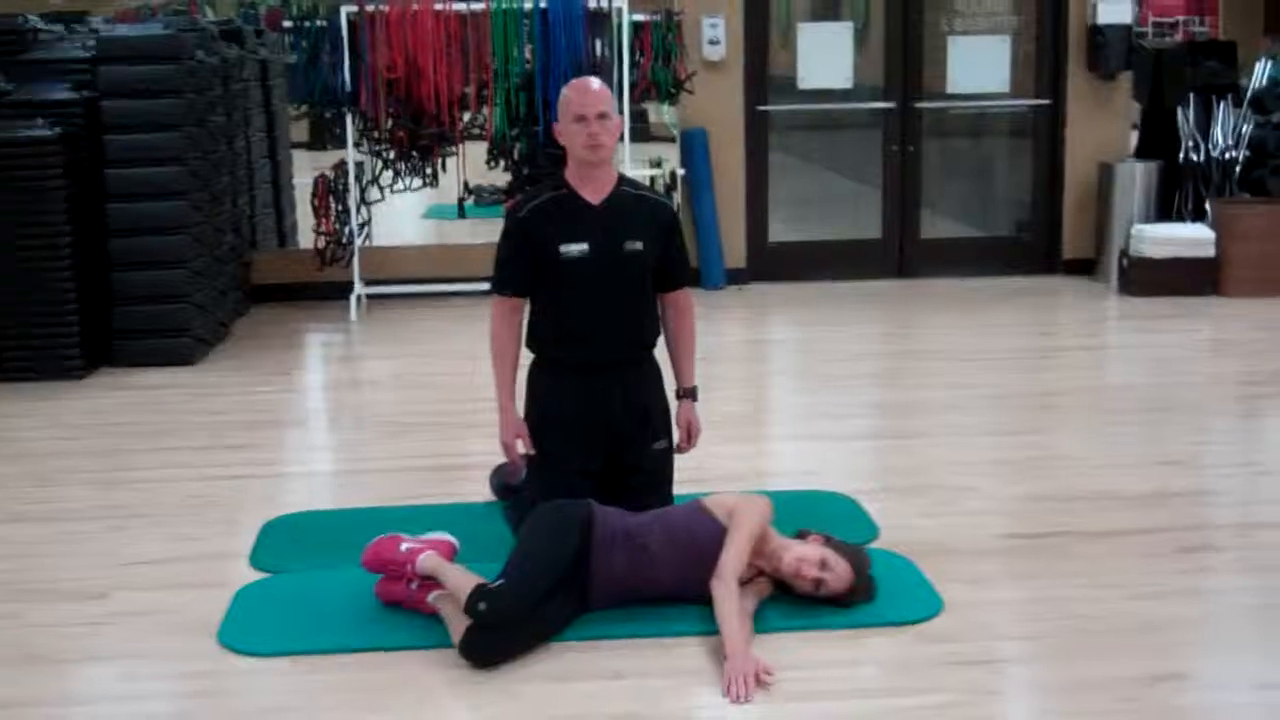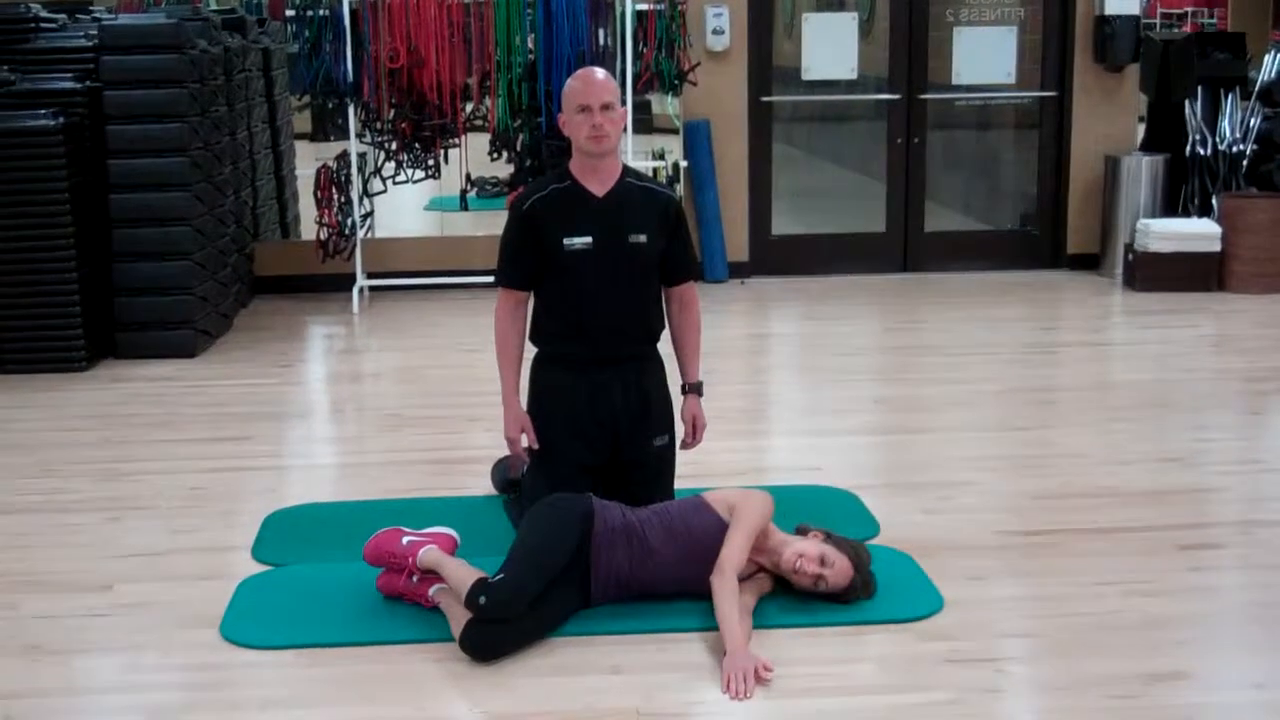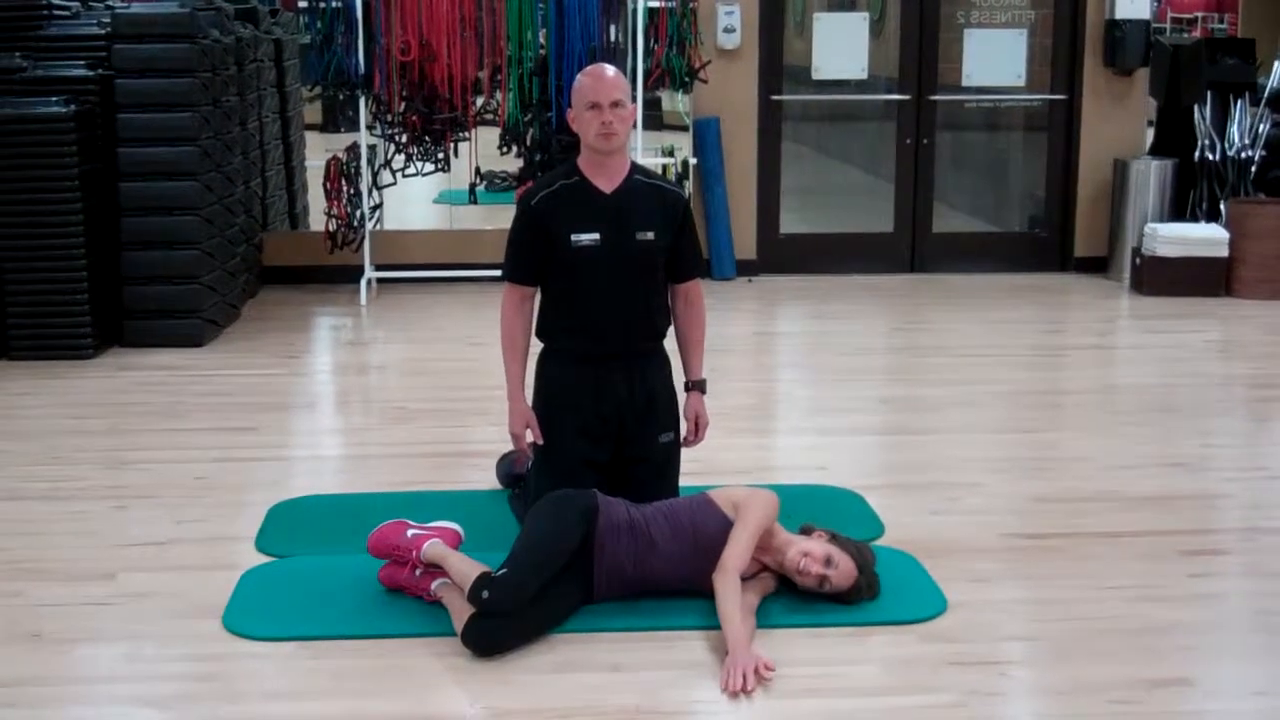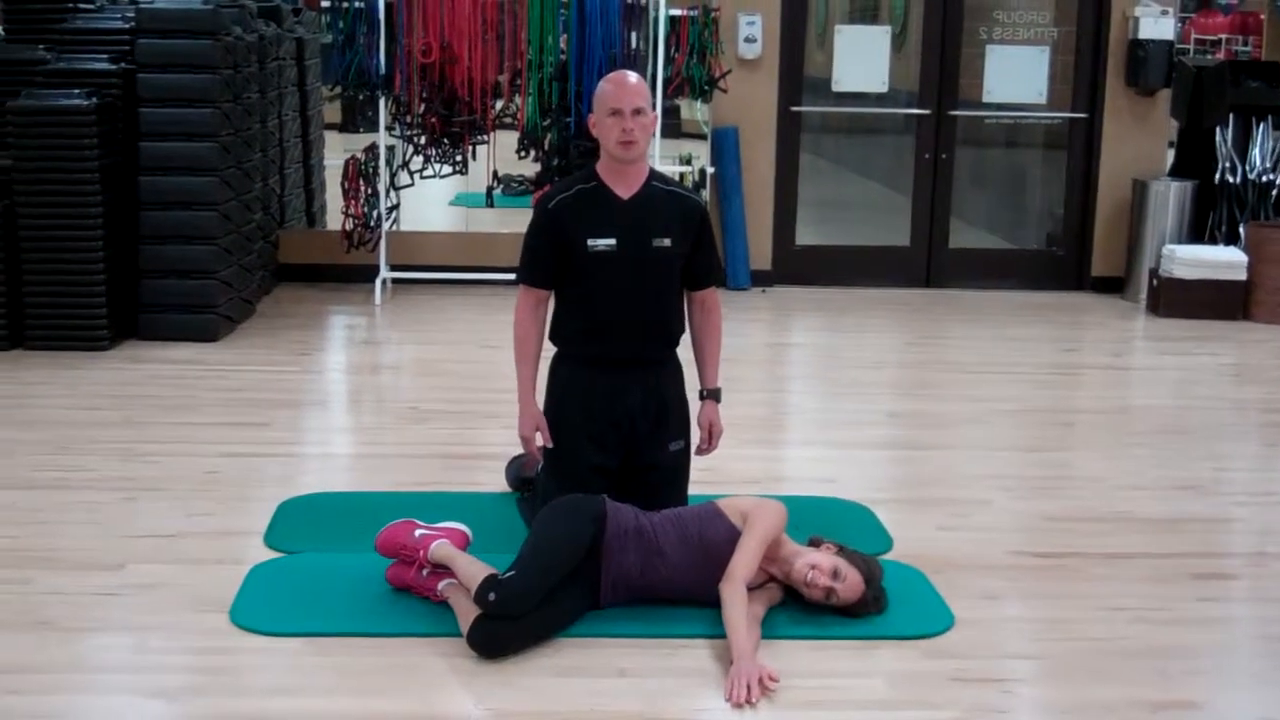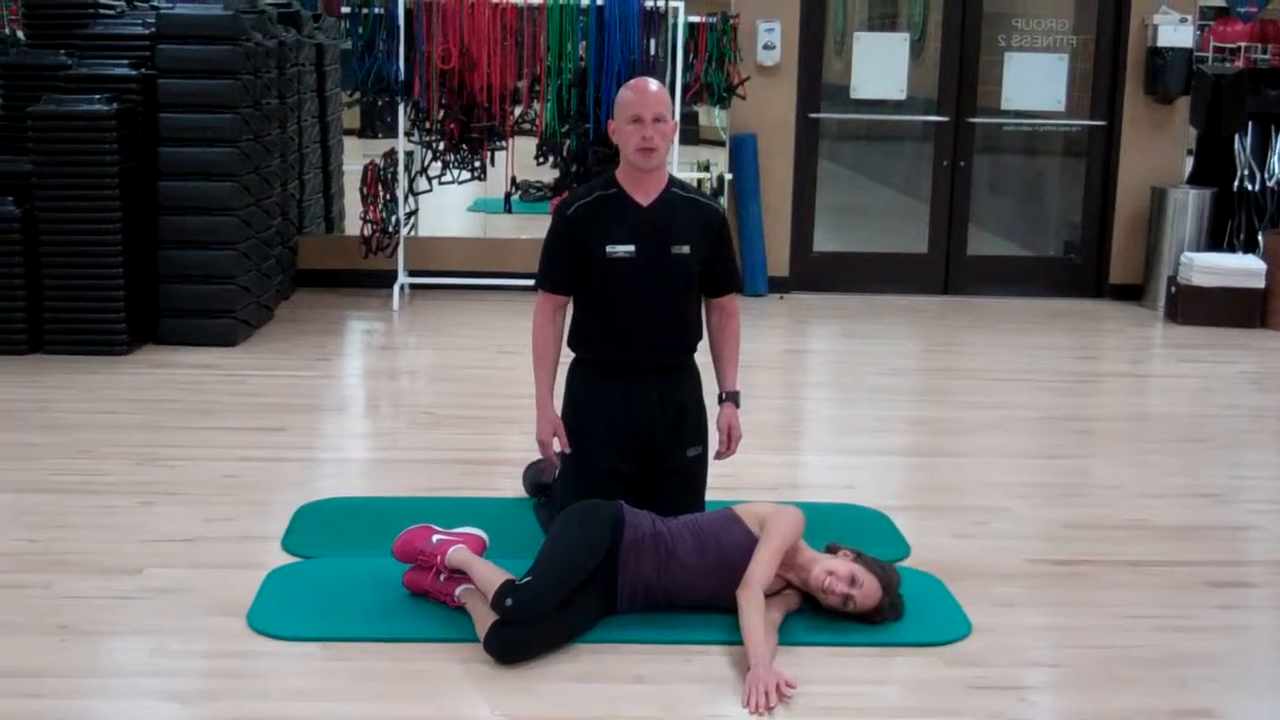
dt=0.5s
person 1, frame 1
left shoulder: (760, 585)
right shoulder: (756, 510)
left elbow: (735, 604)
right elbow: (722, 579)
left wrist: (741, 651)
right wrist: (738, 654)
left hip: (587, 592)
right hip: (577, 531)
left knee: (484, 648)
right knee: (497, 609)
left ankle: (431, 592)
right ankle: (423, 558)
person 1, frame 2
left shoulder: (760, 581)
right shoulder: (758, 503)
left elbow: (736, 600)
right elbow: (723, 574)
left wrist: (739, 650)
right wrist: (737, 650)
left hip: (588, 588)
right hip: (576, 524)
left knee: (484, 643)
right knee: (498, 602)
left ankle: (432, 587)
right ankle: (425, 551)
person 1, frame 3
left shoulder: (764, 581)
right shoulder: (763, 503)
left elbow: (739, 602)
right elbow: (725, 573)
left wrist: (740, 650)
right wrist: (739, 649)
left hip: (590, 585)
right hip: (582, 521)
left knee: (485, 638)
right knee: (502, 597)
left ankle: (434, 581)
right ankle: (427, 544)
person 1, frame 4
left shoulder: (769, 591)
right shoulder: (772, 513)
left elbow: (746, 609)
right elbow: (731, 582)
left wrist: (745, 659)
right wrist: (743, 658)
left hip: (599, 590)
right hip: (590, 525)
left knee: (492, 640)
right knee: (509, 598)
left ankle: (442, 582)
right ankle: (435, 546)
person 1, frame 5
left shoulder: (788, 599)
right shoulder: (789, 520)
left elbow: (763, 617)
right elbow: (748, 589)
left wrist: (761, 666)
right wrist: (761, 666)
left hip: (614, 596)
right hip: (608, 531)
left knee: (508, 646)
right knee: (525, 605)
left ankle: (458, 585)
right ankle: (452, 550)
person 2, frame 1
left shoulder: (654, 211)
right shoulder: (531, 215)
left elbow: (676, 303)
right elbow: (507, 312)
left wrist: (687, 393)
right wrist: (507, 407)
left hip: (638, 387)
right hip: (561, 390)
right ankle: (515, 482)
person 2, frame 2
left shoulder: (659, 202)
right shoulder: (534, 207)
left elbow: (682, 297)
right elbow: (511, 305)
left wrist: (692, 388)
right wrist: (511, 401)
left hip: (641, 381)
right hip: (561, 383)
right ankle: (518, 475)
person 2, frame 3
left shoulder: (667, 200)
right shoulder: (542, 203)
left elbow: (686, 295)
right elbow: (518, 300)
left wrist: (695, 386)
right wrist: (516, 396)
left hip: (647, 378)
right hip: (567, 379)
right ankle: (524, 473)
person 2, frame 4
left shoulder: (685, 208)
right shoulder: (559, 207)
left elbow: (704, 304)
right elbow: (531, 303)
left wrist: (711, 395)
right wrist: (526, 399)
left hip: (659, 386)
right hip: (580, 384)
right ankle: (534, 474)
person 2, frame 5
left shoulder: (704, 215)
right shoulder: (578, 212)
left elbow: (723, 309)
right elbow: (550, 308)
left wrist: (729, 397)
right wrist: (544, 404)
left hip: (677, 391)
right hip: (598, 390)
right ankle: (551, 480)
